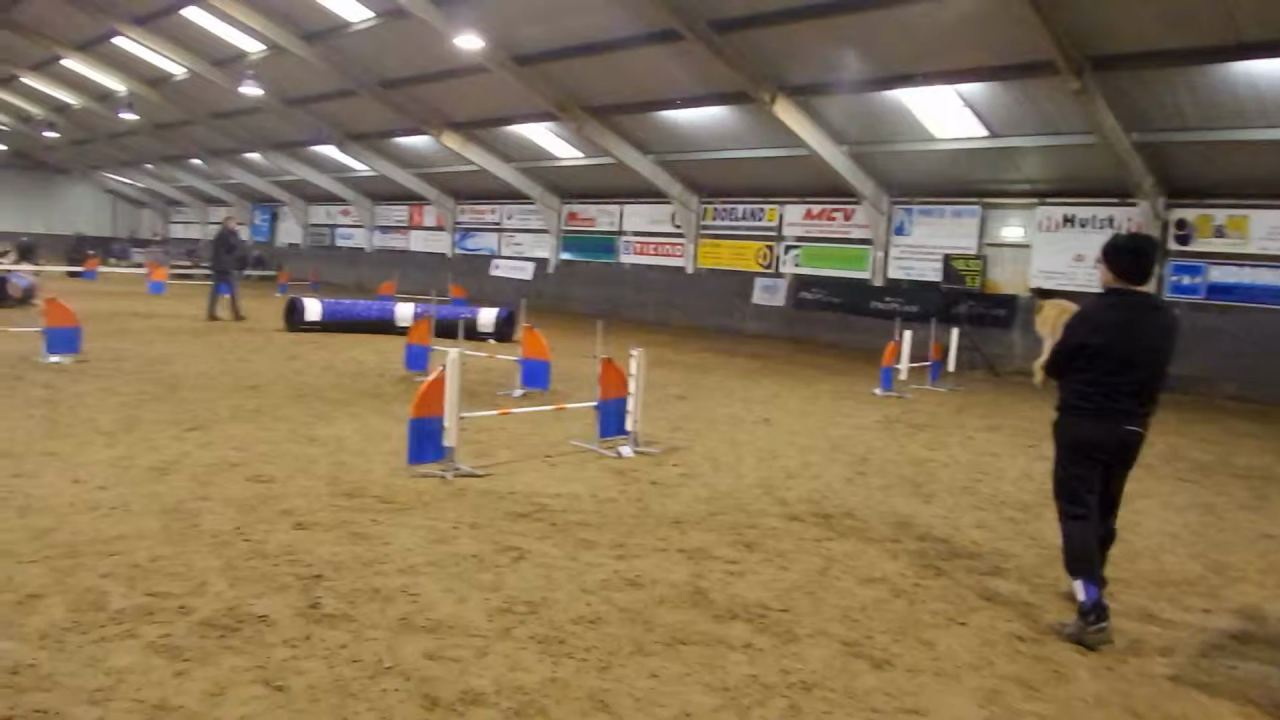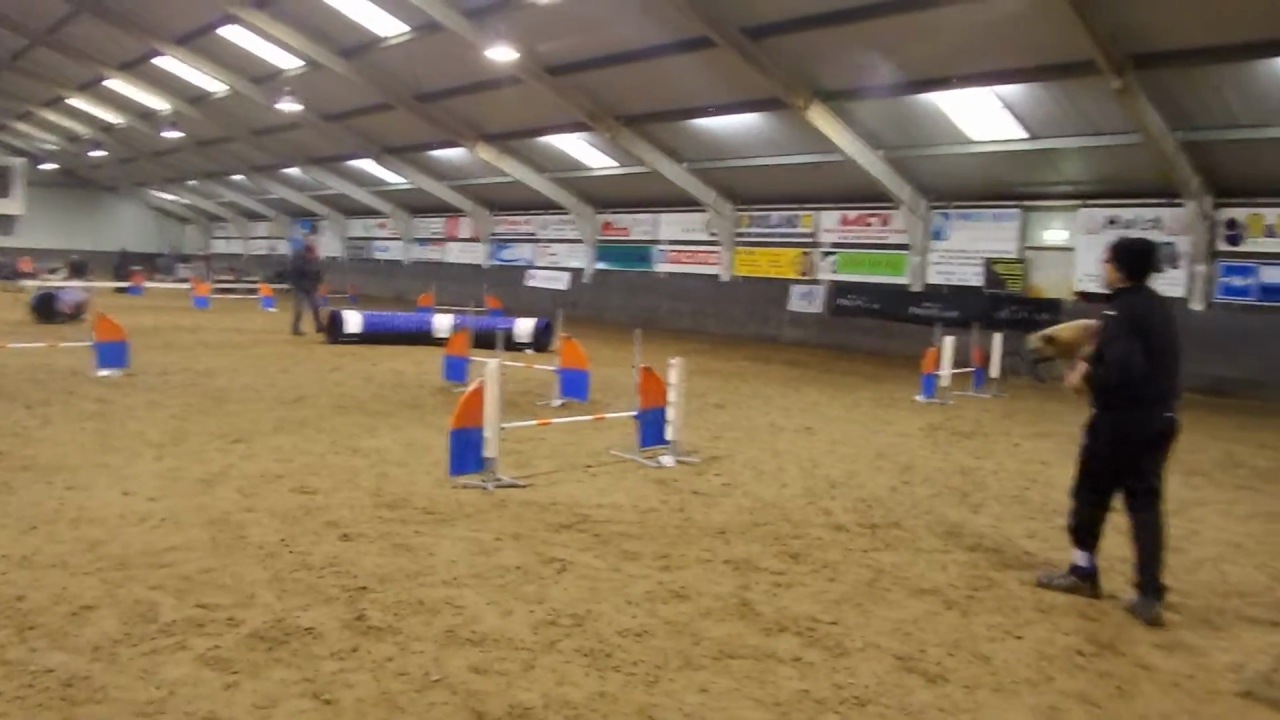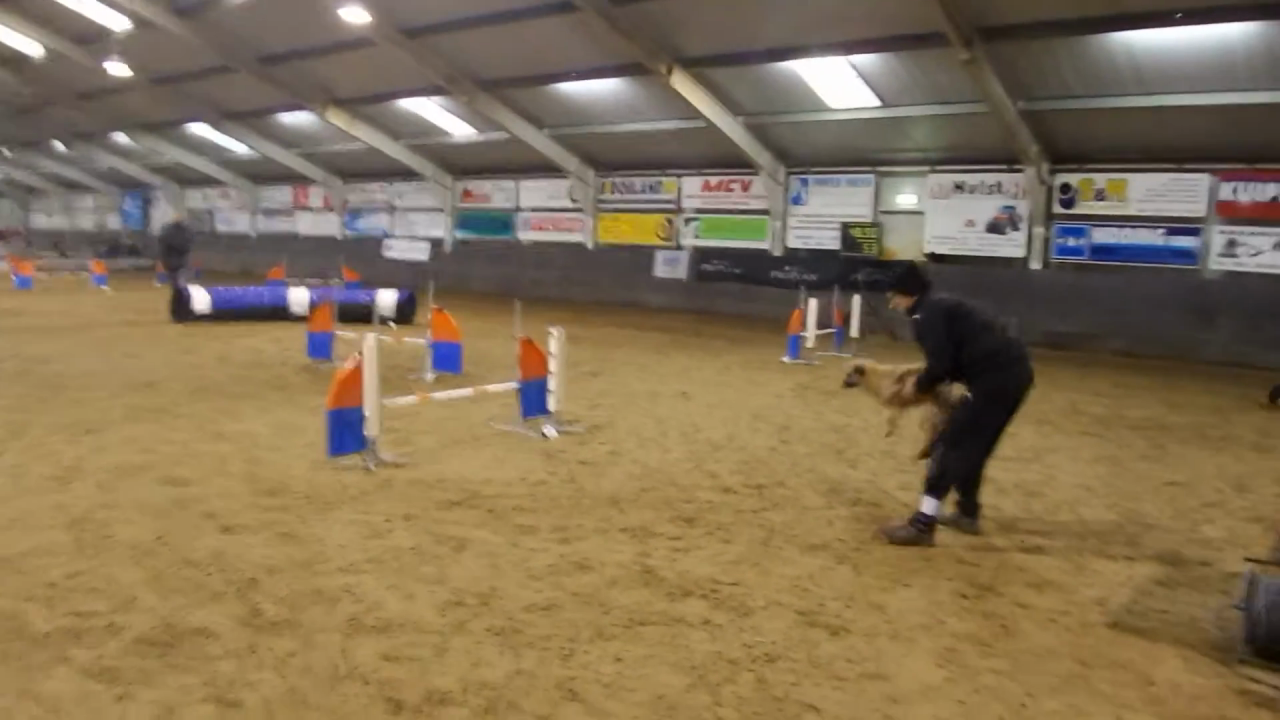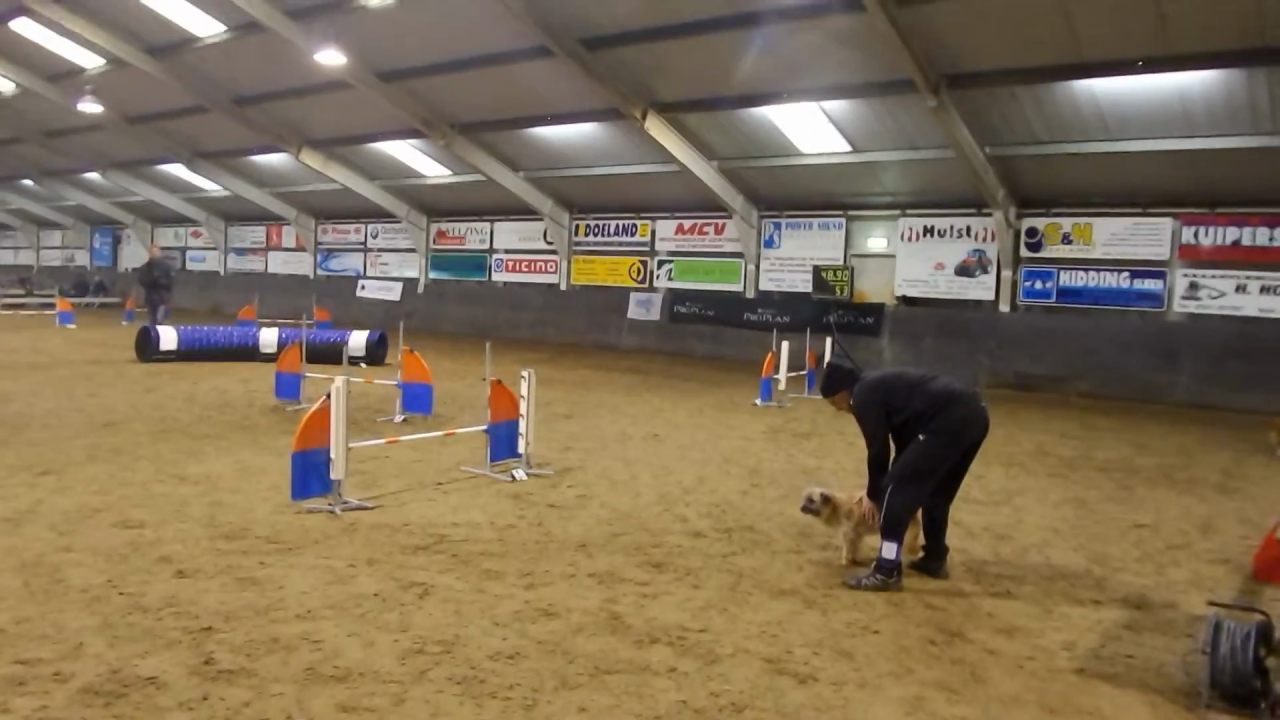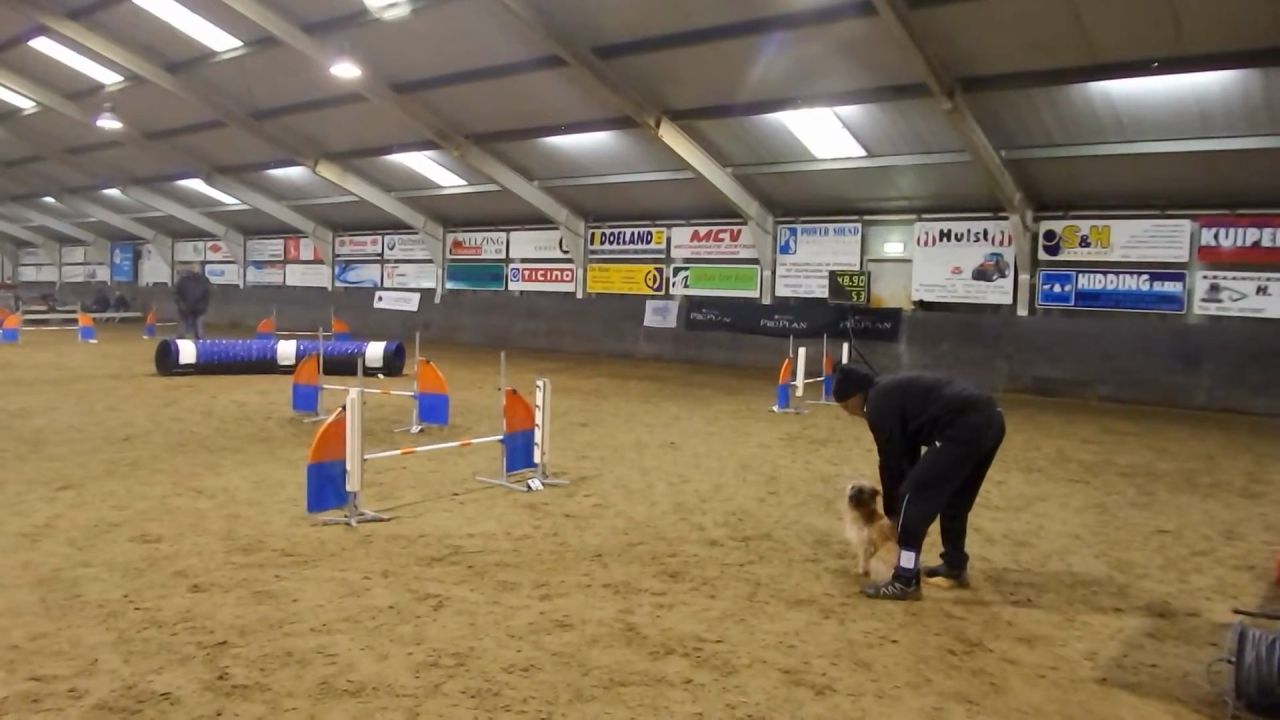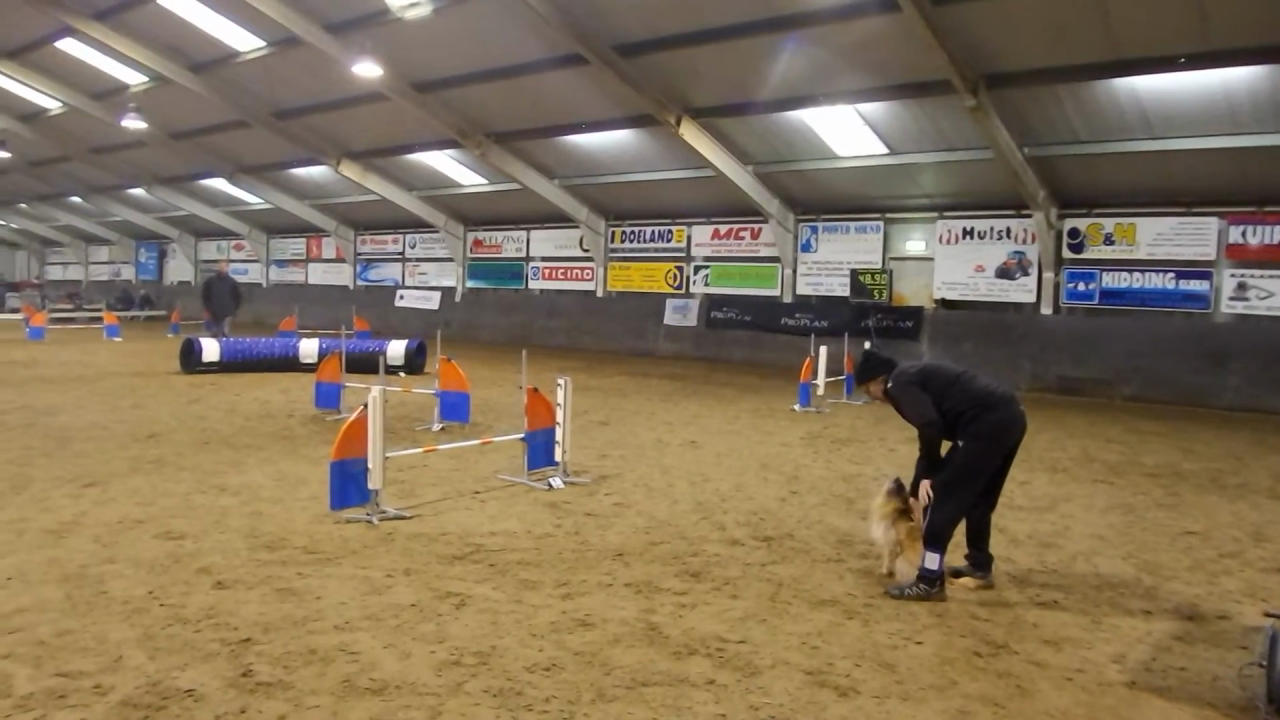
dt=0.7s
person 1, frame 1
left shoulder: (1093, 315)
right shoulder: (1165, 321)
left elbow: (1055, 367)
right elbow: (1151, 373)
left wrist: (1080, 370)
left hip: (1082, 427)
right hip: (1129, 430)
left knee: (1078, 514)
right knee: (1104, 513)
left ankle: (1093, 615)
right ankle: (1090, 591)
person 1, frame 2
left shoulder: (1121, 312)
right shoulder: (1157, 307)
left elbow: (1126, 371)
left wrist: (1087, 376)
right wrist: (1093, 362)
left hip: (1122, 419)
right hip: (1161, 418)
left knee: (1091, 495)
right knee: (1146, 504)
left ankle: (1083, 574)
right ankle: (1150, 595)
person 1, frame 3
left shoulder: (926, 315)
right shoulder: (942, 307)
left elbow: (940, 366)
left wrist: (917, 387)
right wrist: (925, 383)
left hip: (996, 377)
right hip: (1017, 371)
left knee: (950, 445)
right knee: (973, 445)
left ankle: (922, 525)
right ankle: (967, 513)
person 1, frame 4
left shoulder: (864, 396)
right shoulder: (881, 385)
left elbow: (878, 451)
right elbow: (904, 442)
left wrist: (875, 496)
right wrist: (885, 491)
left hip: (949, 422)
right hip: (974, 413)
left knee: (896, 490)
right knee: (936, 492)
left ankle: (886, 573)
right ankle: (935, 559)
person 1, frame 5
left shoulder: (879, 403)
right shoulder: (893, 390)
left elbow: (891, 459)
right elbow: (908, 452)
left wrist: (892, 510)
right wrist: (898, 507)
left hip: (965, 427)
right hip: (990, 419)
left knee: (914, 498)
right knee: (955, 499)
left ankle: (905, 581)
right ankle: (955, 566)
person 1, frame 6
left shoulder: (900, 384)
right shoulder: (914, 377)
left elbow: (930, 425)
right elbow: (932, 426)
left wrist: (928, 474)
right wrist: (916, 488)
left hip: (987, 423)
right hip: (1010, 416)
left knee: (940, 498)
right knee: (979, 497)
left ankle: (930, 581)
right ankle: (980, 566)
